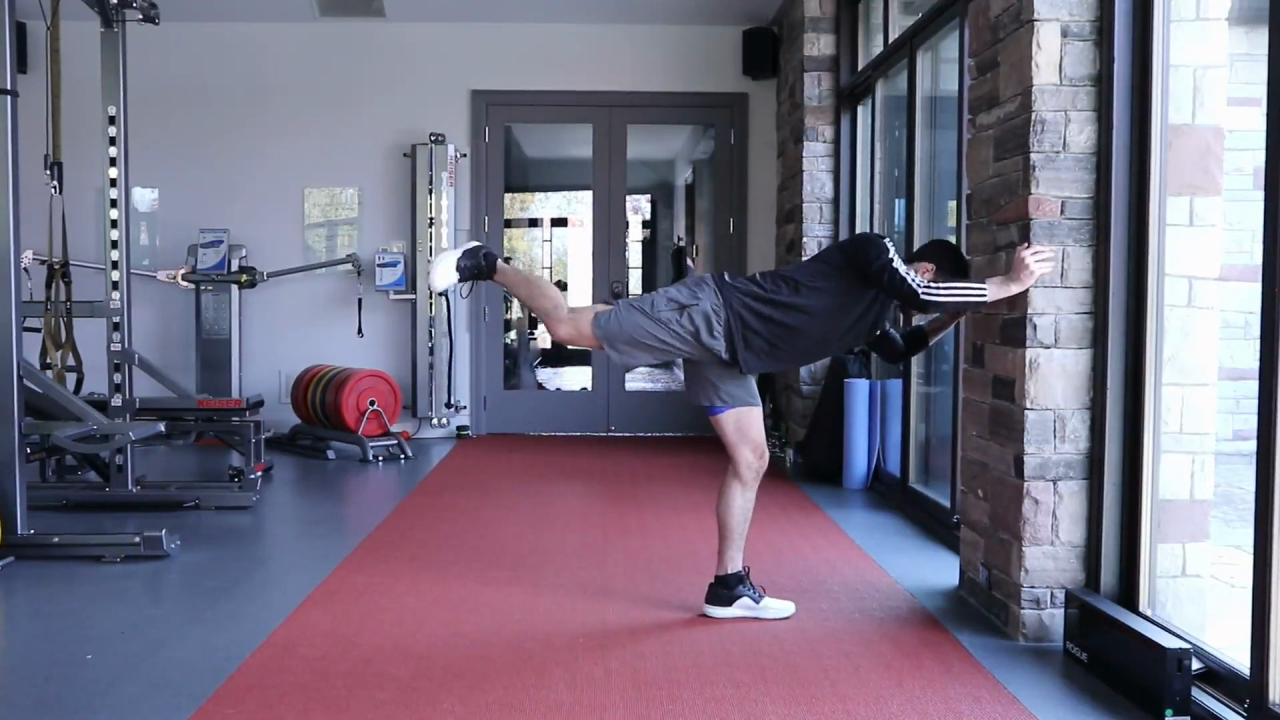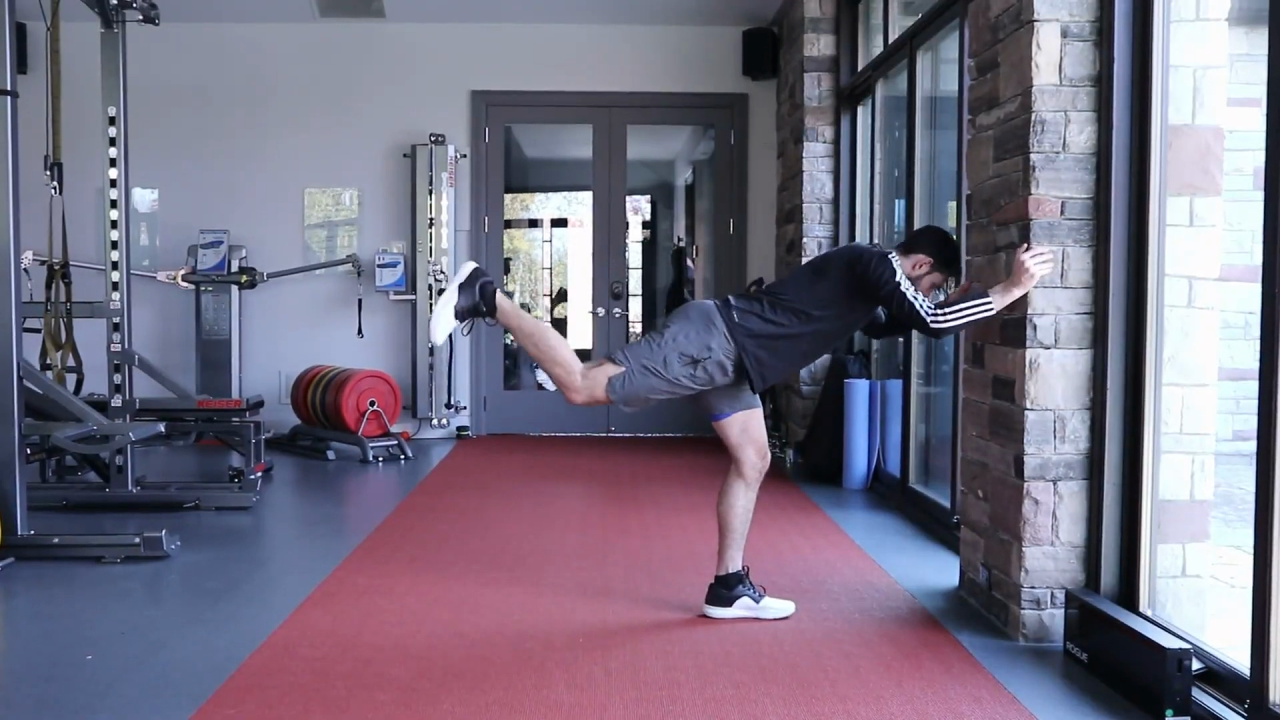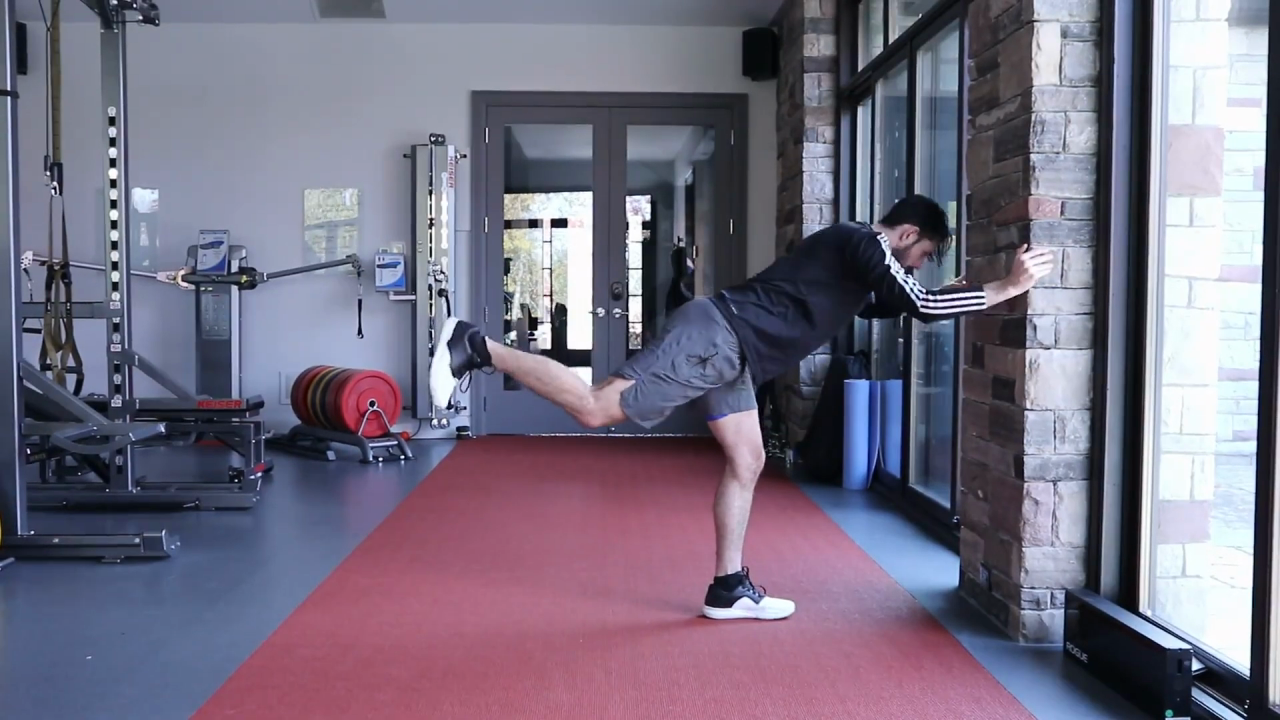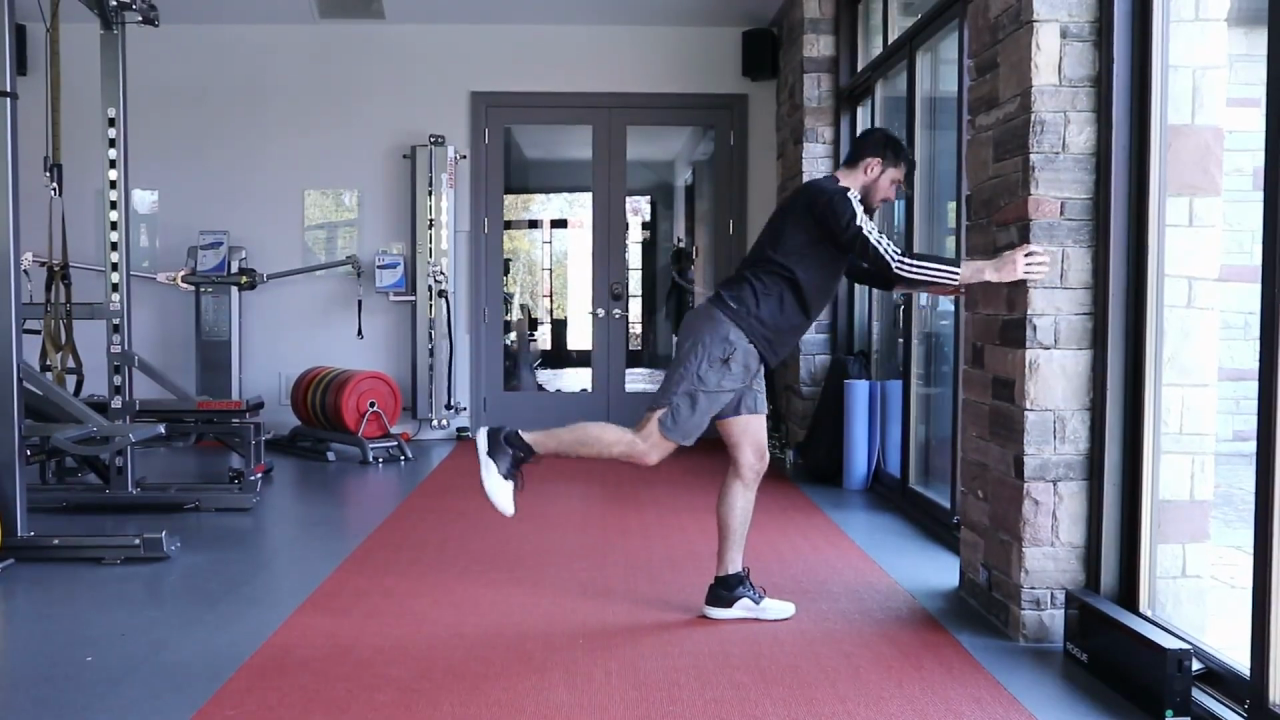
dt=0.3s
person 1, frame 1
left shoulder: (873, 302)
right shoulder: (874, 250)
left elbow: (901, 347)
right elbow: (923, 296)
left wrist: (950, 316)
right wrist: (1008, 284)
left hip: (724, 350)
right hip: (706, 314)
left knee: (751, 460)
right knee: (570, 325)
left ankle: (729, 587)
right ankle: (486, 264)
person 1, frame 2
left shoulder: (866, 285)
right shoulder: (874, 263)
left elbow: (892, 324)
right elbow: (931, 322)
left wrist: (952, 306)
right wrist: (1009, 290)
left hip: (724, 357)
right hip: (711, 342)
left knee: (752, 460)
right knee: (580, 385)
left ankle: (729, 587)
right ankle: (485, 296)
person 1, frame 3
left shoulder: (850, 247)
right shoulder: (864, 241)
left elbow: (873, 305)
right elbow: (916, 302)
left wrist: (949, 295)
right wrist: (1004, 288)
left hip: (726, 348)
right hip: (714, 339)
left knee: (747, 461)
right knee: (599, 405)
left ankle: (728, 588)
right ankle: (475, 351)
person 1, frame 4
left shoulder: (830, 206)
right shoulder: (833, 198)
left elbow: (870, 271)
right elbow: (894, 264)
left wrist: (950, 278)
right wrist: (990, 270)
left hip: (741, 344)
right hip: (727, 337)
left knee: (751, 462)
right knee: (645, 447)
left ankle: (730, 588)
right ankle: (516, 446)
